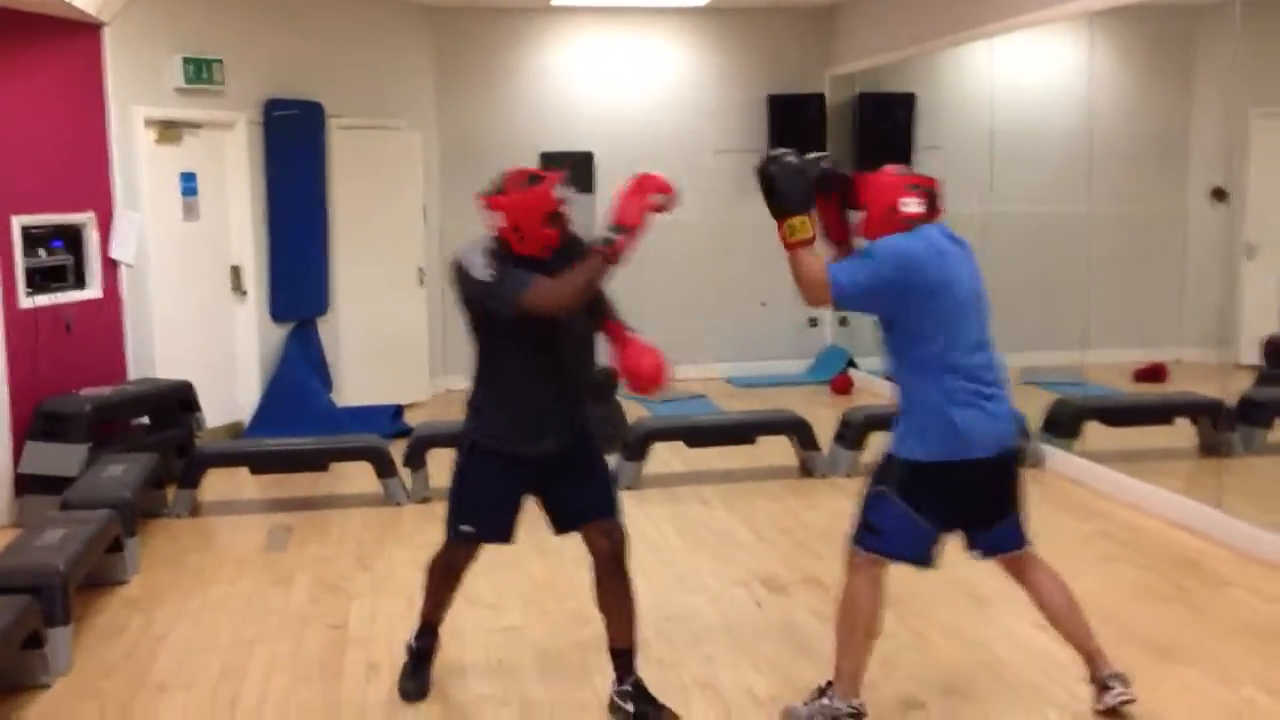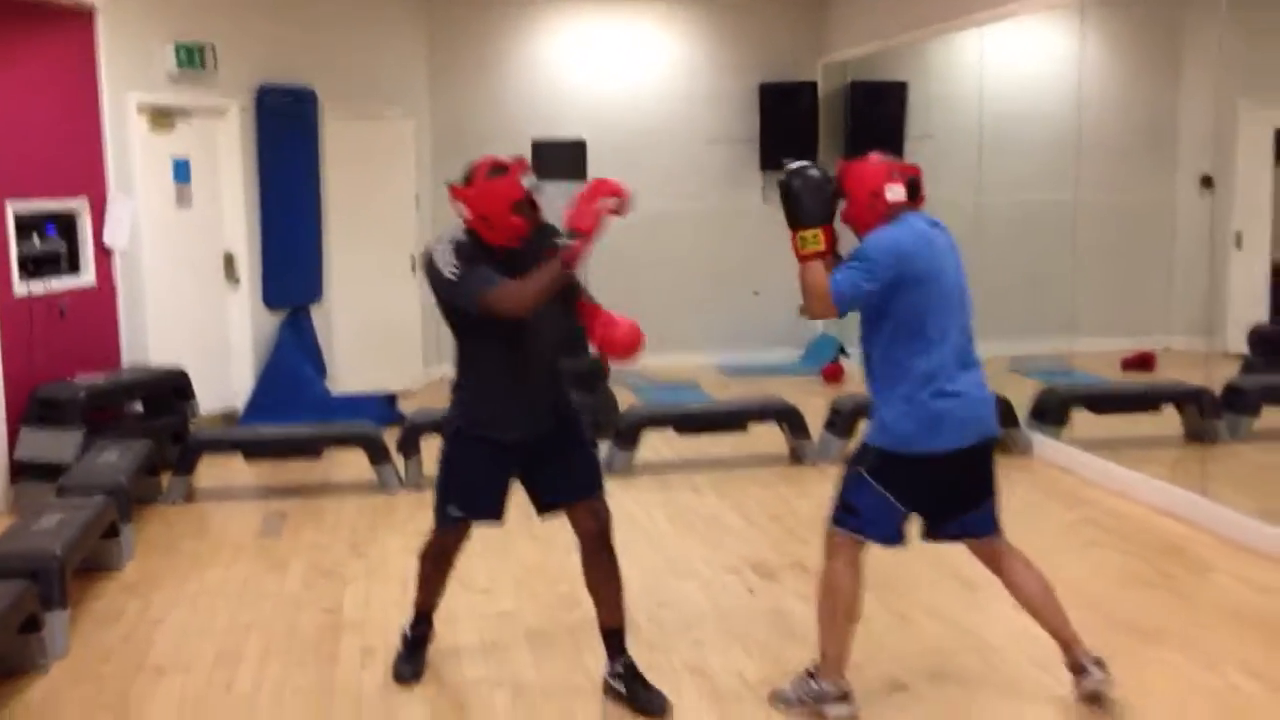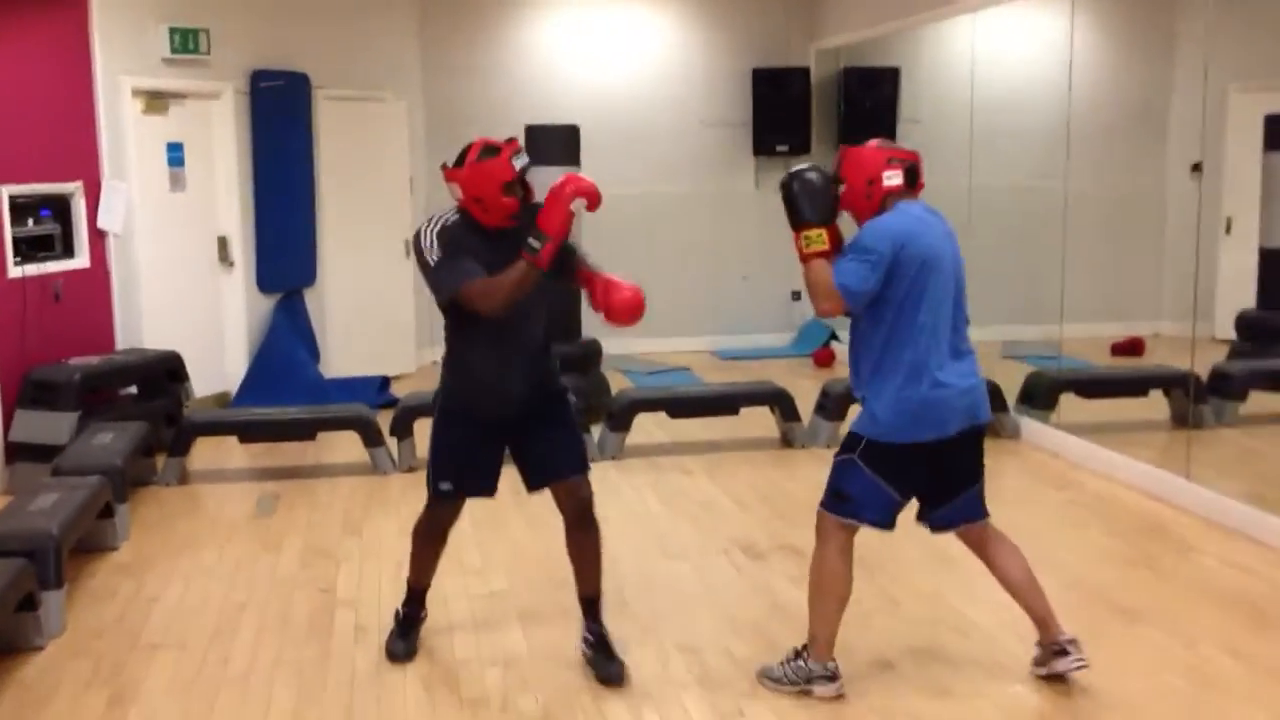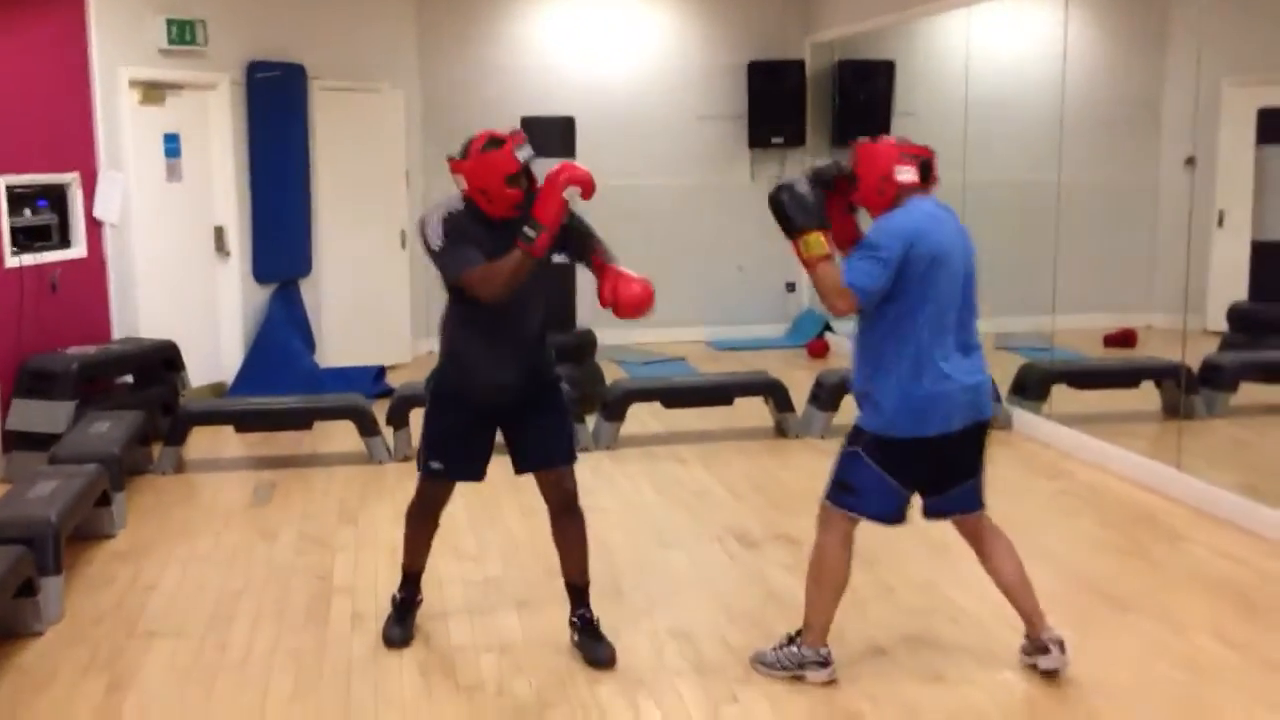
dt=0.1s
person 1, frame 1
left shoulder: (900, 255)
right shoulder: (948, 246)
left elbow: (816, 290)
right elbow: (856, 274)
left wrist: (794, 217)
right wrist: (829, 213)
left hip: (935, 444)
right hip: (993, 436)
left knee: (865, 561)
right knee: (1017, 560)
person 1, frame 2
left shoulder: (891, 244)
right shoulder: (929, 237)
left elbow: (821, 304)
right elbow: (860, 279)
left wrist: (809, 230)
right wrist: (821, 224)
left hip: (910, 432)
right hip: (969, 424)
left knee: (844, 543)
right knee: (992, 548)
right ankle: (1082, 660)
person 1, frame 3
left shoulder: (889, 230)
right shoulder: (931, 225)
left elbow: (830, 301)
right elbow: (871, 277)
left wrist: (810, 228)
right wrist: (829, 225)
left hip: (898, 416)
right hip: (959, 408)
left knee: (834, 528)
right knee: (977, 530)
left ankle: (818, 662)
right ankle: (1057, 643)
person 1, frame 4
left shoulder: (899, 228)
right shoulder: (945, 223)
left elbow: (842, 299)
left wrist: (810, 234)
right wrist: (840, 229)
left hip: (902, 410)
right hip: (964, 403)
left knee: (836, 519)
right knee: (974, 522)
left ankle: (811, 648)
right ankle: (1043, 639)
person 2, frame 1
left shoulder: (569, 248)
right shoulder: (480, 265)
left elbow: (590, 303)
right elbow: (555, 300)
left wrist: (624, 340)
right wrist: (620, 234)
left hip: (568, 432)
right hip: (498, 440)
left knee: (610, 547)
right knee: (458, 551)
right ankle: (423, 644)
person 2, frame 2
left shoulder: (542, 238)
right shoulder: (450, 258)
left elbow: (566, 289)
right elbow: (516, 303)
left wrist: (596, 315)
right wrist: (575, 238)
left hip: (550, 415)
right hip: (482, 425)
left knee: (595, 529)
right knee: (447, 538)
left ankle: (619, 667)
right ankle: (418, 633)
person 2, frame 3
left shoulder: (535, 214)
right shoulder: (440, 238)
left elbow: (569, 261)
right elbow: (488, 302)
left wrist: (599, 284)
right wrist: (543, 238)
left hip: (538, 392)
right hip: (470, 401)
left knee: (578, 503)
right knee: (440, 513)
left ankle: (593, 631)
right ankle: (411, 612)
person 2, frame 4
left shoulder: (538, 203)
right shoulder: (445, 224)
left elbow: (585, 243)
right elbow: (489, 286)
left wrist: (612, 274)
right wrist: (540, 226)
left hip: (532, 379)
right hip: (464, 385)
left knee: (563, 493)
right knee: (431, 493)
left ankle: (582, 617)
right ankle: (407, 596)
